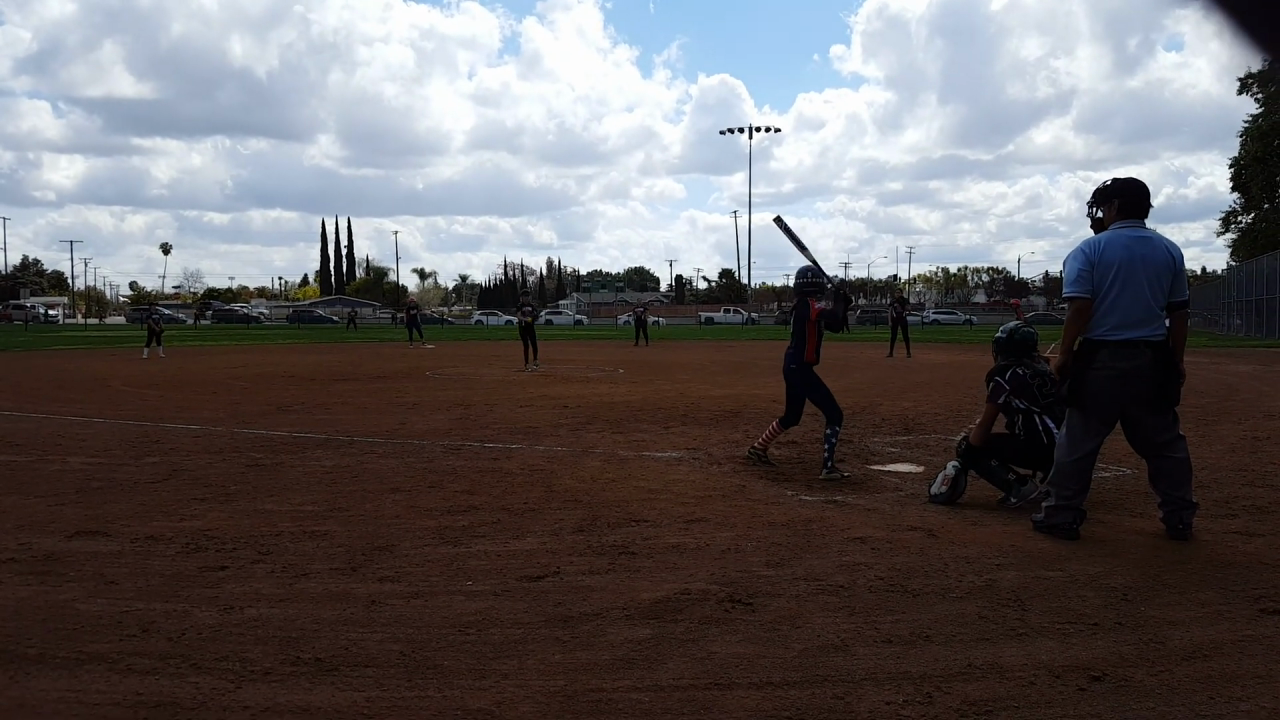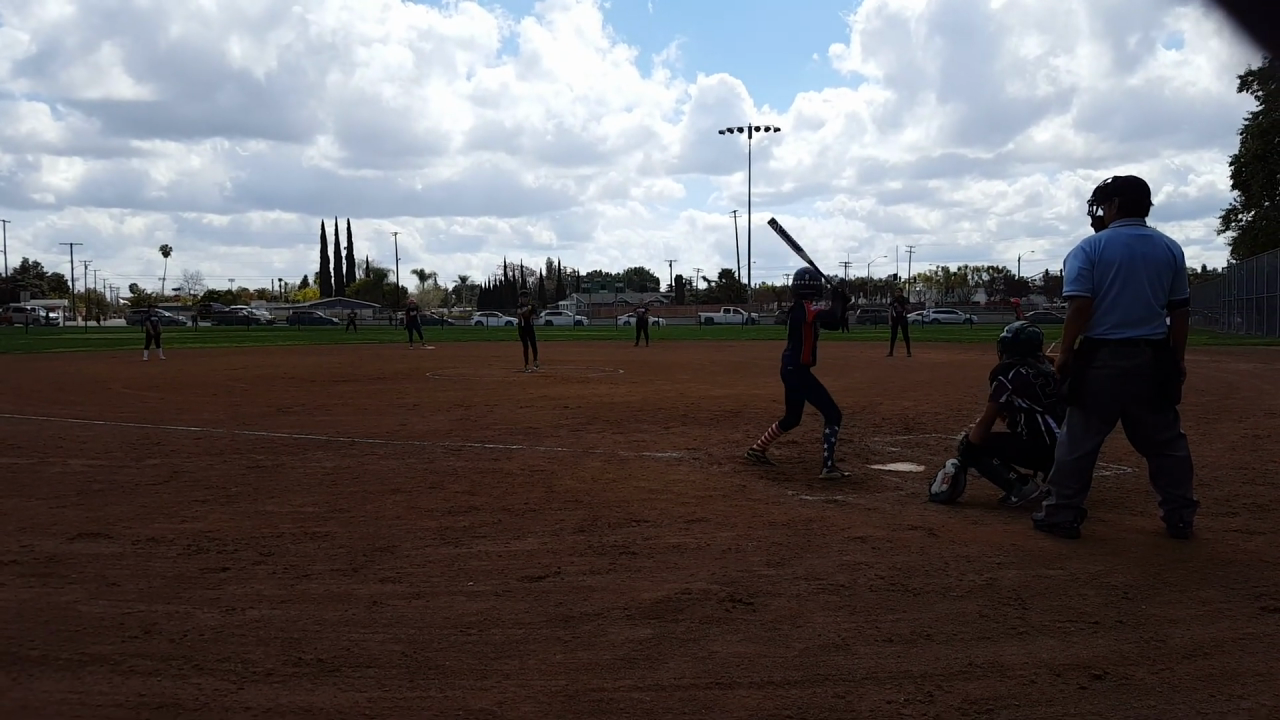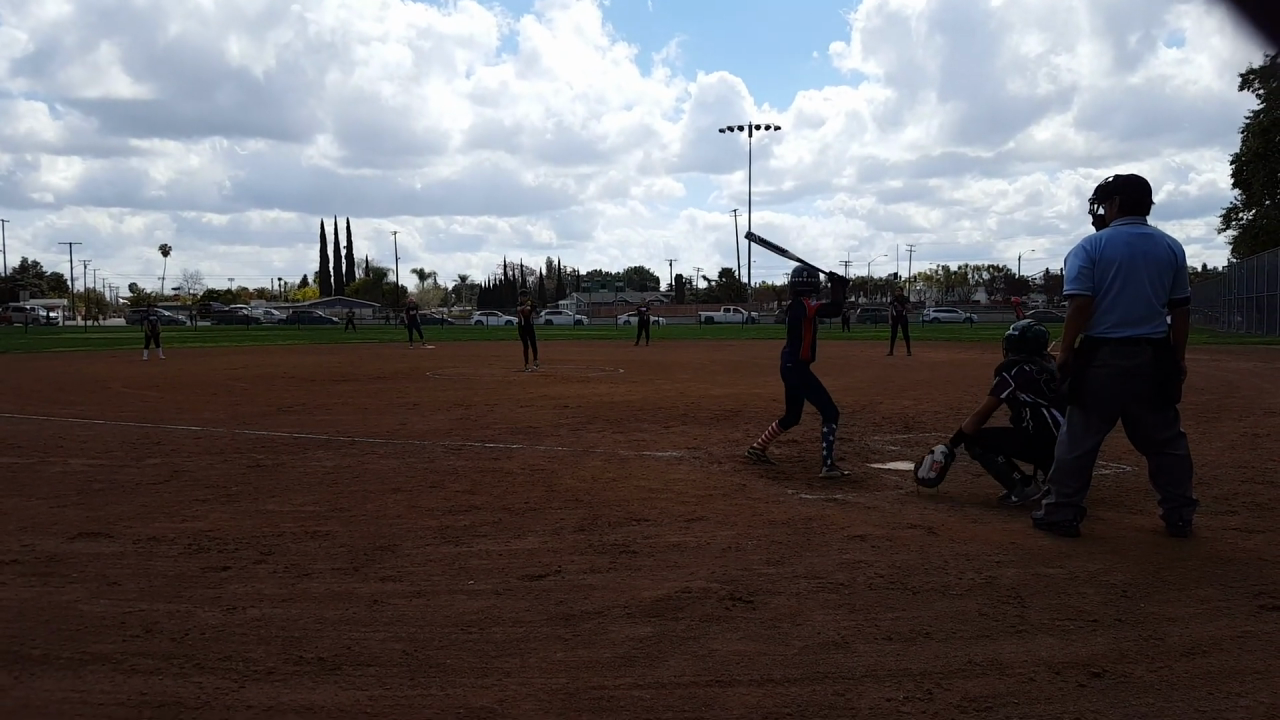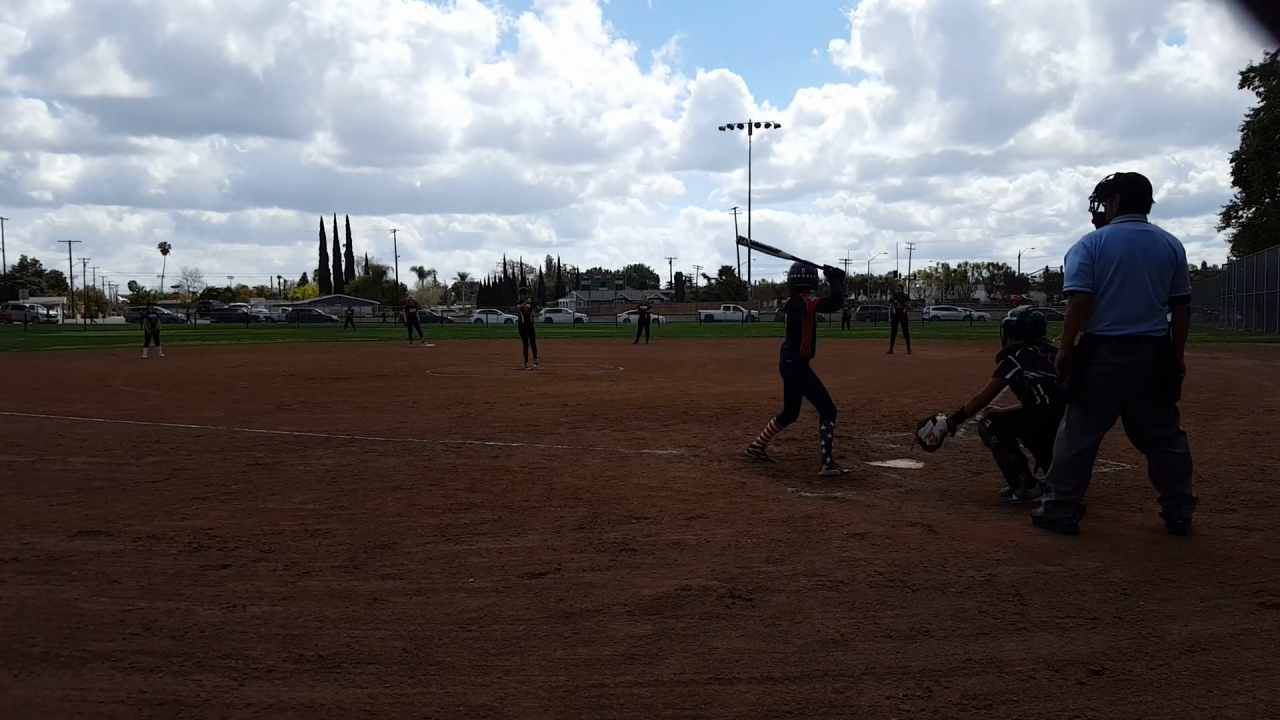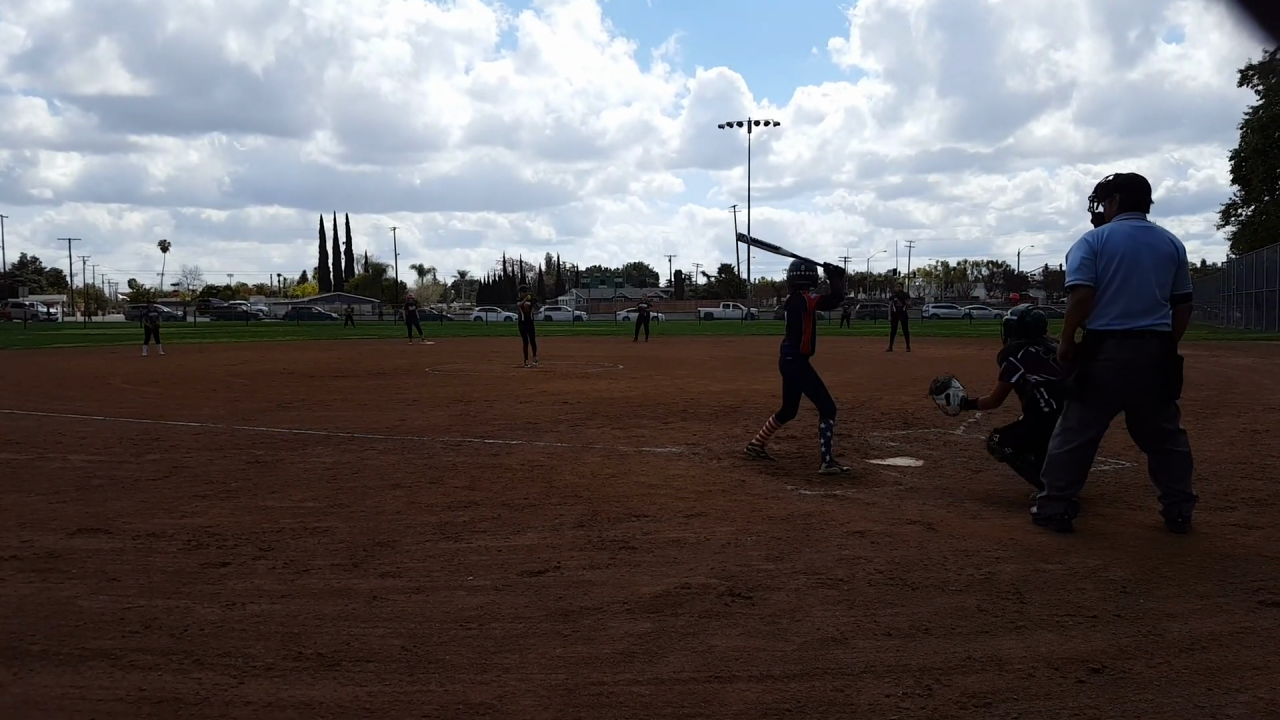
dt=0.2s
person 1, frame 1
left shoulder: (1090, 249)
right shoulder: (1170, 250)
left elbow: (1079, 308)
right elbow: (1179, 312)
left wrist: (1064, 354)
right wrist: (1176, 360)
left hip: (1101, 360)
right hip: (1152, 361)
left knee: (1078, 439)
right knee: (1164, 441)
left ankle: (1062, 515)
right ankle: (1179, 518)
person 1, frame 2
left shoulder: (1091, 247)
right shoulder: (1170, 249)
left elbow: (1079, 307)
right elbow: (1179, 311)
left wrist: (1065, 353)
right wrist: (1177, 359)
left hip: (1101, 358)
right hip: (1153, 359)
left knee: (1079, 438)
right knee: (1165, 440)
left ankle: (1063, 514)
right ankle: (1180, 516)
person 1, frame 3
left shoulder: (1091, 246)
right shoulder: (1171, 247)
left elbow: (1080, 305)
right elbow: (1180, 310)
left wrist: (1066, 351)
right wrist: (1178, 357)
left hip: (1102, 357)
right hip: (1154, 357)
left knee: (1080, 437)
right knee: (1165, 439)
left ankle: (1062, 512)
right ankle: (1179, 515)
person 1, frame 4
left shoulder: (1092, 243)
right shoulder: (1172, 245)
left elbow: (1080, 302)
right elbow: (1181, 308)
left wrist: (1066, 347)
right wrist: (1176, 354)
left hip: (1102, 354)
right hip: (1154, 355)
left knee: (1078, 434)
right knee: (1164, 436)
left ankle: (1061, 510)
right ankle: (1179, 513)
person 1, frame 5
left shoulder: (1095, 239)
right shoulder: (1172, 243)
left elbow: (1081, 296)
right elbow: (1183, 305)
left wrist: (1067, 341)
right wrist: (1167, 345)
left hip: (1105, 349)
right hip: (1155, 351)
left knee: (1076, 430)
right knee: (1165, 433)
left ankle: (1055, 506)
right ankle: (1179, 510)
person 2, frame 1
left shoulder: (806, 307)
right shoulder: (808, 305)
left elbow: (835, 326)
right elbow: (834, 318)
left wrist: (843, 306)
right wrist: (838, 301)
left hip: (794, 367)
right hip: (801, 369)
left knee: (791, 417)
right knee: (834, 415)
left ankle: (758, 448)
right ankle: (828, 467)
person 2, frame 2
left shoulder: (802, 309)
right shoulder: (803, 308)
left elbow: (834, 324)
right elbow: (832, 319)
left wrist: (842, 303)
right wrist: (836, 298)
left hip: (792, 369)
right hip: (798, 370)
left knee: (791, 419)
right knee: (833, 414)
left ankle: (757, 450)
right ankle: (828, 466)
person 2, frame 3
left shoulder: (799, 305)
right shoulder: (803, 305)
left elbow: (833, 309)
right elbow: (835, 309)
left wrist: (840, 288)
right wrist: (835, 285)
left hip: (791, 366)
right hip: (797, 368)
left knee: (791, 417)
right knee: (830, 412)
left ankle: (758, 448)
right ankle: (828, 465)
person 2, frame 4
left shoulder: (797, 301)
right shoulder: (802, 301)
left elbow: (833, 302)
right elbow: (836, 302)
left wrist: (838, 281)
right wrist: (833, 278)
left hip: (790, 363)
right hip: (796, 364)
left knee: (790, 413)
right knee: (828, 410)
left ankle: (757, 447)
right ankle: (828, 463)
person 2, frame 5
left shoulder: (795, 299)
right shoulder: (803, 298)
left elbow: (832, 300)
right elbow: (836, 298)
left wrist: (837, 279)
right wrist: (833, 275)
left hip: (790, 360)
right hip: (797, 361)
left knee: (788, 410)
right knee: (827, 408)
left ankle: (756, 445)
right ankle: (827, 462)
person 3, frame 1
left shoulder: (1004, 374)
right shoulder: (1042, 369)
left elbow: (985, 425)
left wrist: (962, 462)
left hip: (1038, 448)
left knee: (968, 446)
left ankle: (1020, 487)
person 3, frame 2
left shoulder: (1008, 373)
right shoulder: (1048, 370)
left elbow: (985, 423)
left wrist: (960, 460)
left hip: (1039, 449)
left knee: (971, 445)
left ankle: (1021, 486)
person 3, frame 3
left shoulder: (1013, 370)
right shoulder: (1049, 367)
left elbow: (981, 415)
left wrist: (950, 446)
left hip: (1044, 439)
left knee: (974, 440)
left ankle: (1023, 487)
person 3, frame 4
left shoulder: (1016, 355)
right shoulder: (1048, 350)
left elbow: (984, 397)
left wrist: (952, 421)
right wrist: (1000, 412)
left hip: (1052, 415)
left knee: (990, 425)
left ankle: (1026, 488)
person 3, frame 5
left shoulder: (1018, 354)
right shoulder: (1052, 349)
left elbow: (993, 401)
left wrist: (965, 403)
left hip: (1057, 419)
left knee: (998, 441)
